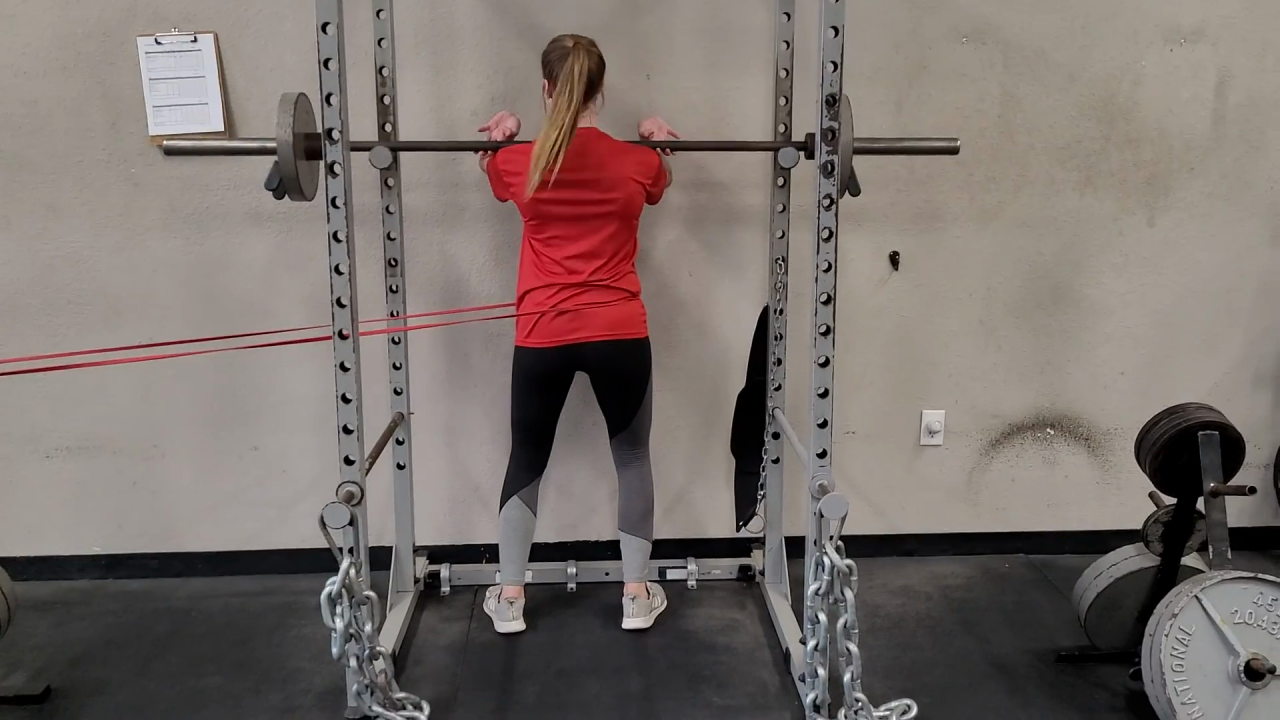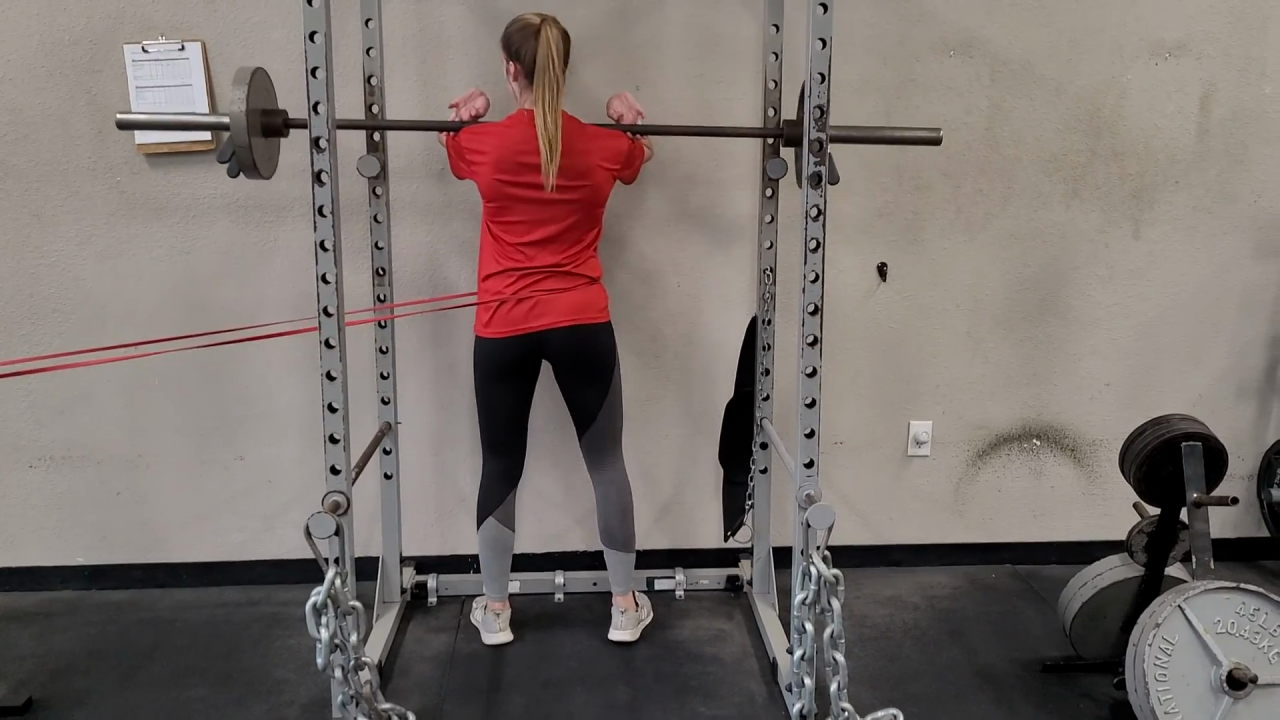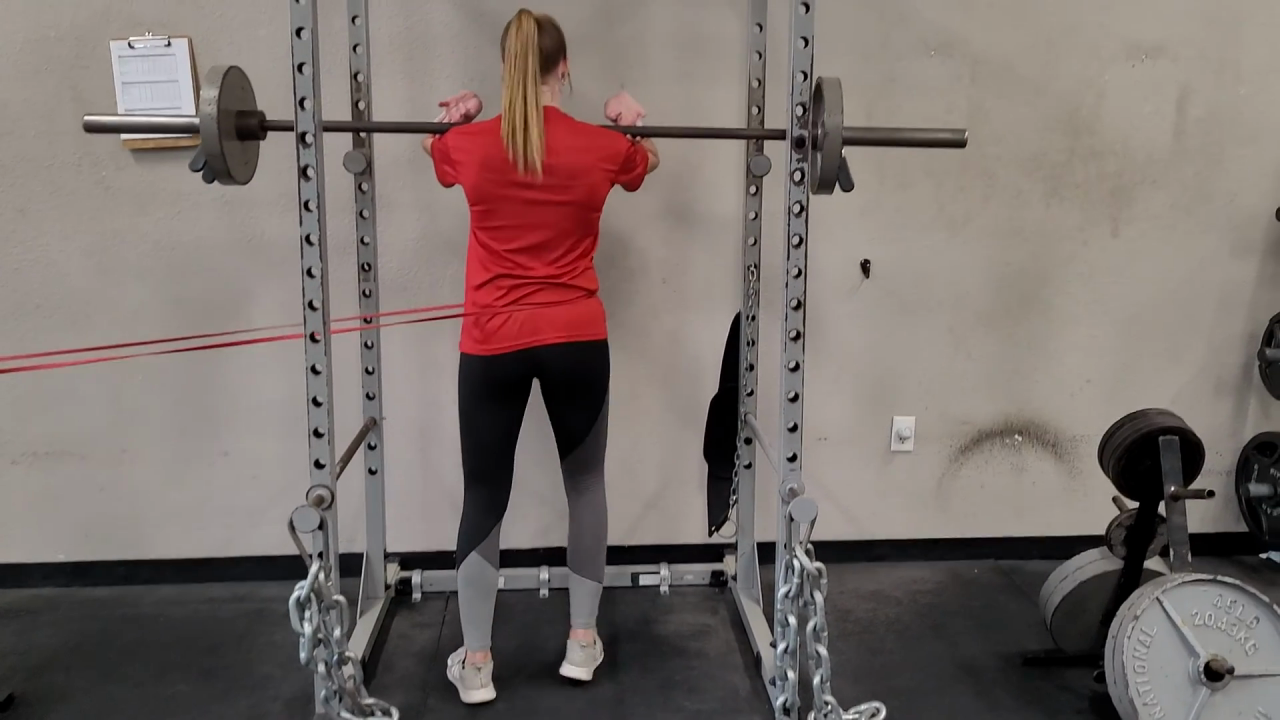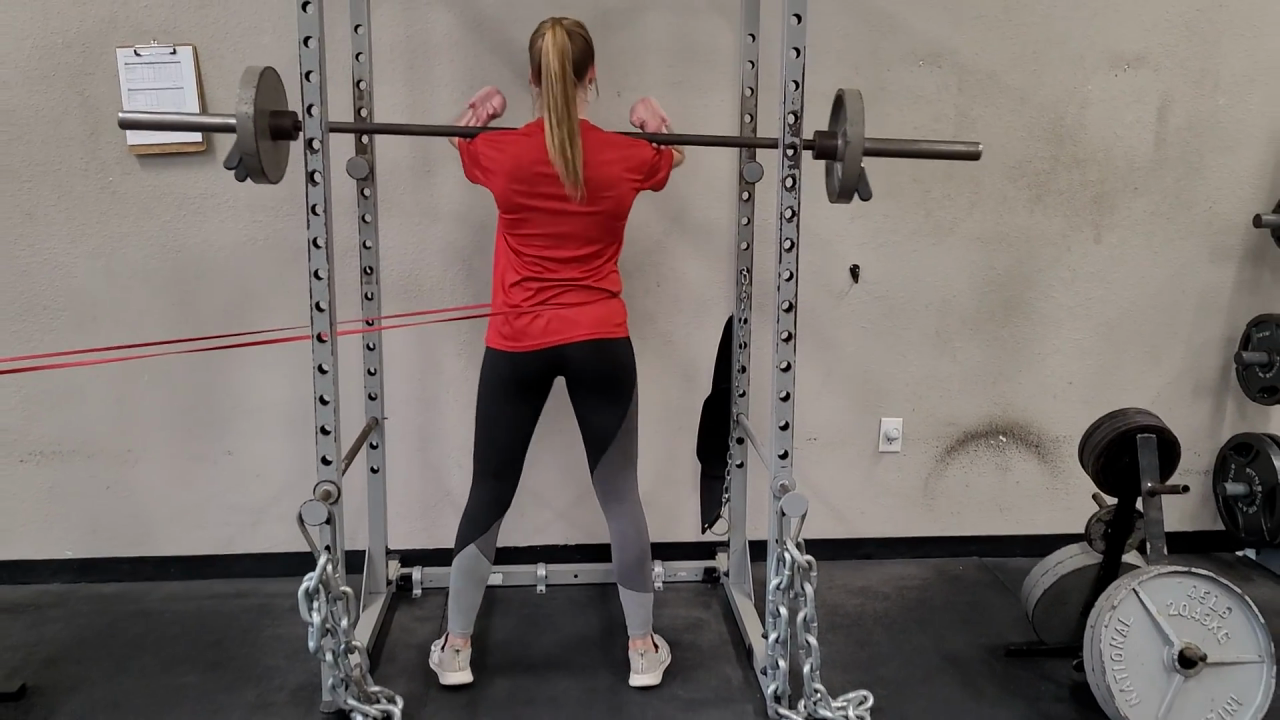
dt=1s
person 1, frame 1
left shoulder: (519, 163)
right shoulder: (637, 163)
left elbow: (494, 174)
right elbow: (659, 184)
left wrist: (501, 140)
right wrist: (656, 144)
left hip: (543, 336)
right hip: (619, 334)
left knee: (526, 460)
right knee: (632, 456)
left ankle: (509, 597)
right ankle: (637, 593)
person 1, frame 2
left shoulder: (482, 145)
right shoulder: (605, 147)
left elbow: (454, 147)
right elbow: (639, 157)
left hip: (503, 329)
right hip: (582, 325)
left knee: (501, 468)
right knee: (605, 462)
left ankle: (495, 609)
right ankle: (625, 603)
person 1, frame 3
left shoulder: (469, 145)
right shoulder: (603, 146)
left elbow: (438, 152)
right elbow: (646, 163)
left hip: (492, 345)
right hip: (576, 340)
left knee: (484, 499)
right knee: (583, 485)
left ankle: (475, 662)
right ankle: (583, 640)
person 1, frame 4
left shoulder: (500, 152)
right shoulder: (628, 156)
left elbow: (463, 143)
right elbow: (671, 159)
left wrist: (482, 116)
right wrist: (654, 127)
left hip: (517, 348)
right hip: (601, 345)
left knee: (489, 495)
right knee: (619, 495)
left ankle: (455, 648)
right ankle: (642, 648)
